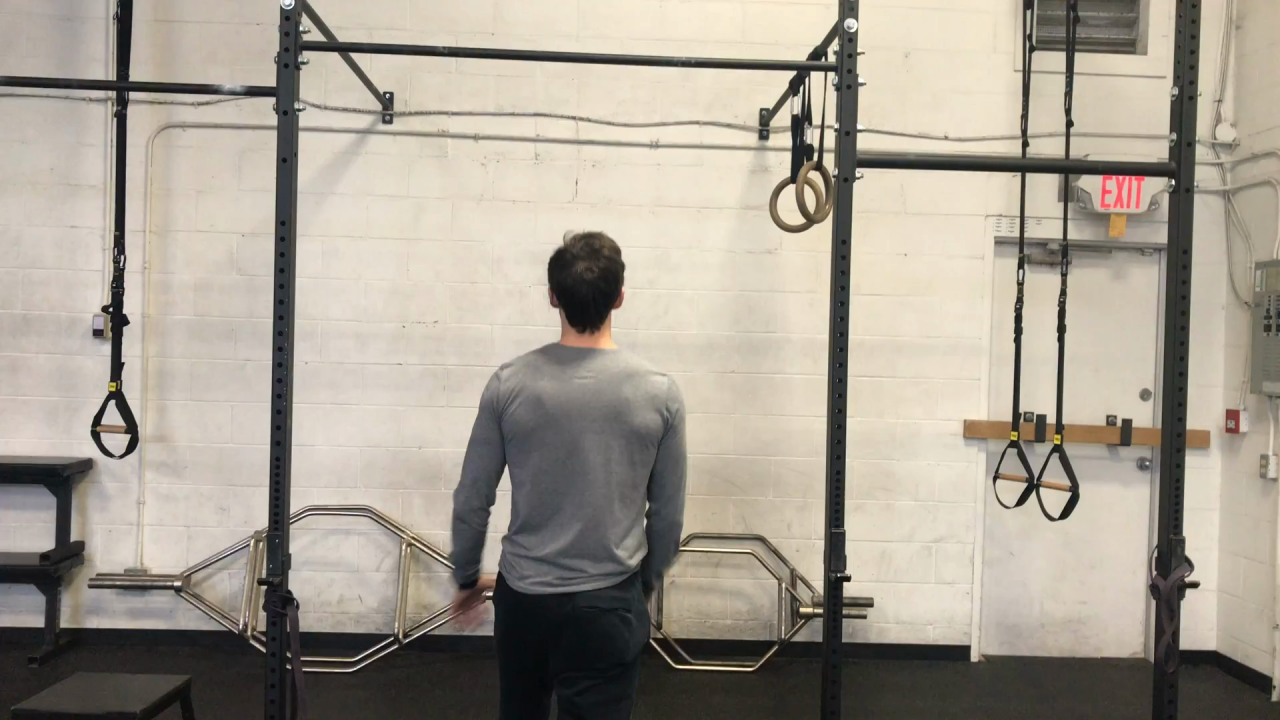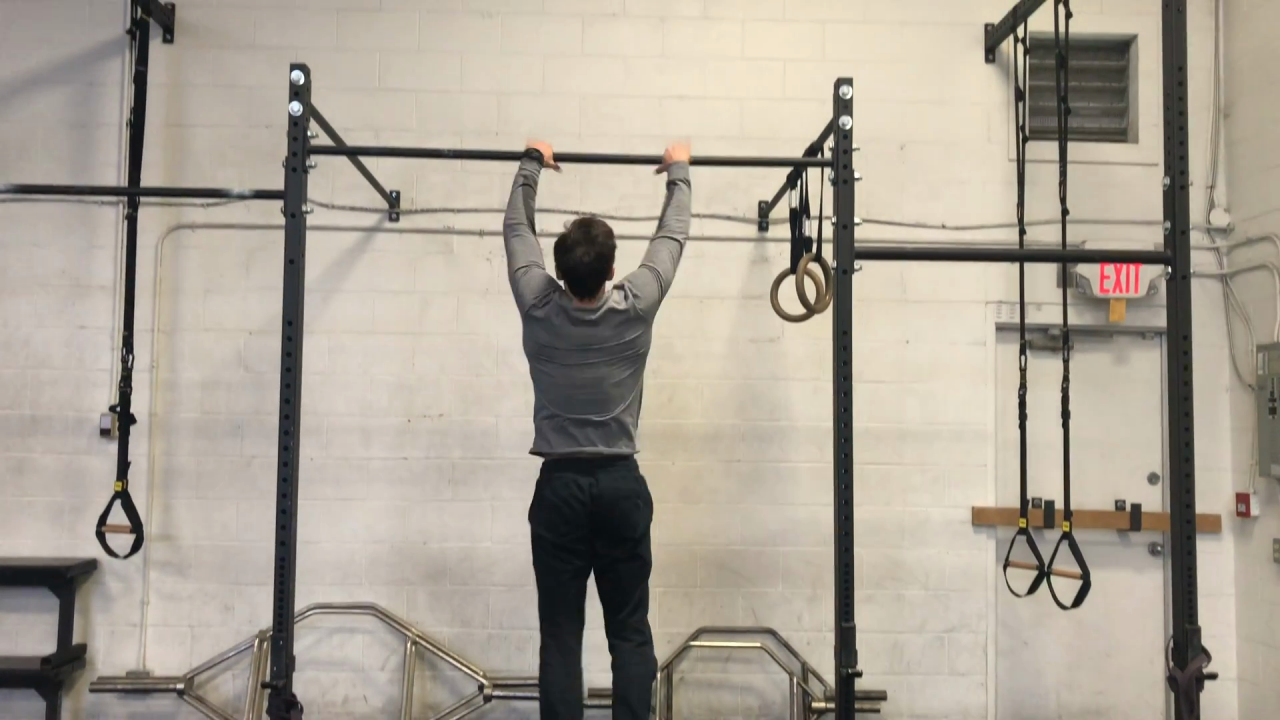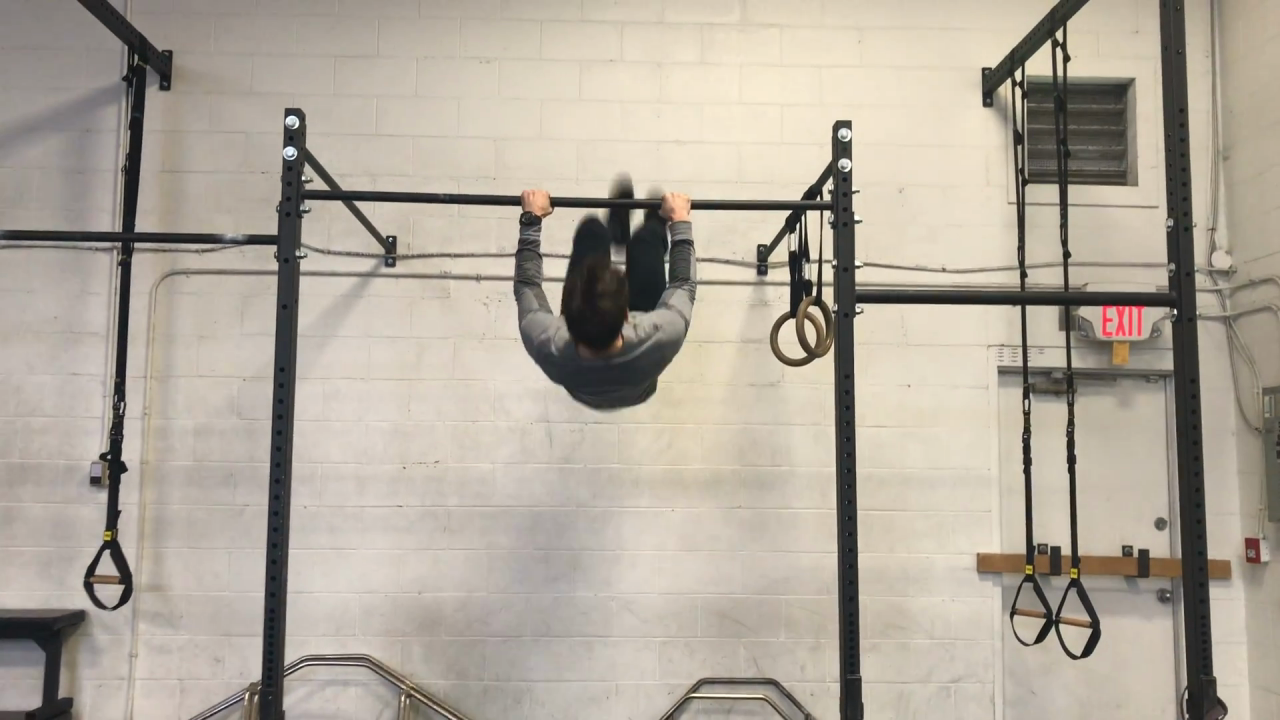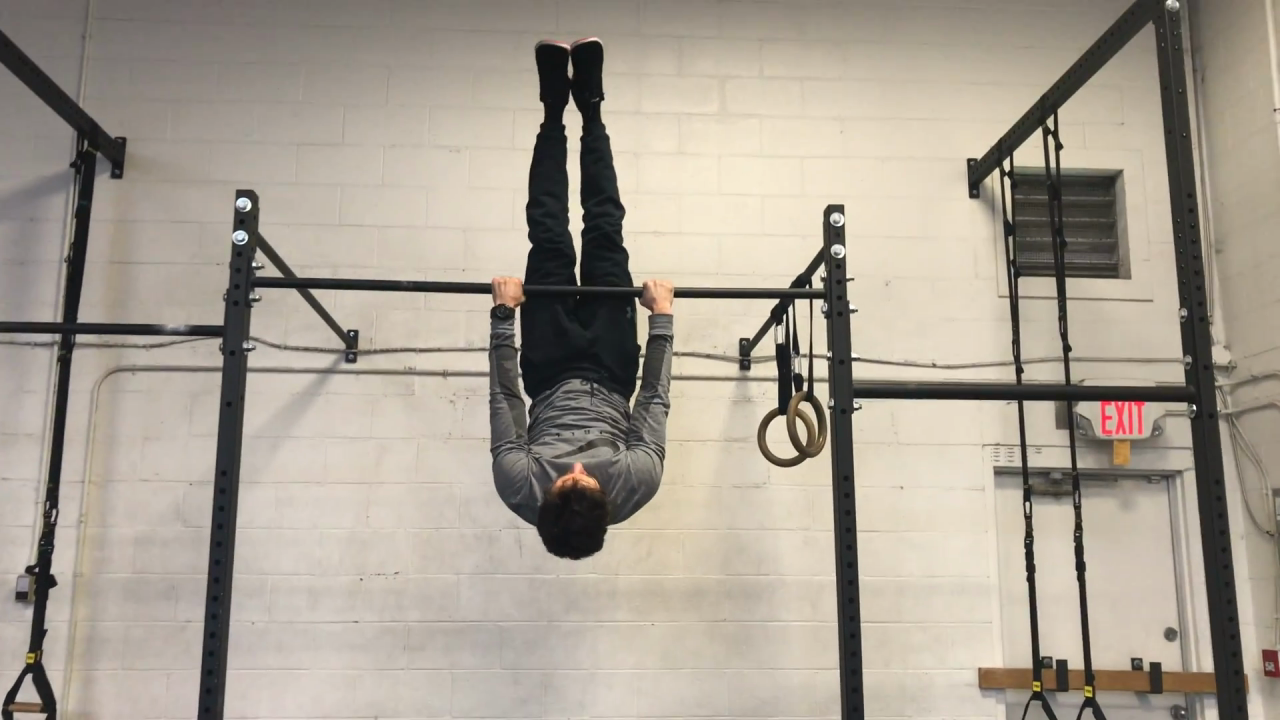
dt=1s
person 1, frame 1
left shoulder: (509, 383)
right shoulder: (658, 393)
left elbow: (472, 496)
right elbow: (668, 513)
left wrist: (466, 576)
right wrist: (645, 587)
left hip: (522, 599)
right hip: (608, 605)
person 1, frame 2
left shoulder: (538, 308)
right shoulder: (636, 308)
left elbow: (516, 227)
right elbow: (672, 235)
left wrist: (532, 163)
right wrist: (677, 171)
left hip: (558, 488)
right hip: (621, 486)
left knee: (559, 637)
right knee: (630, 636)
person 1, frame 3
left shoulder: (551, 347)
right shoulder: (654, 341)
left elbow: (527, 287)
right elbow: (683, 290)
left wrist: (531, 220)
right wrist: (681, 224)
left hip: (575, 368)
right hip: (637, 373)
left knee: (590, 233)
right knee: (647, 242)
left ankle: (616, 228)
right ankle: (655, 221)
person 1, frame 4
left shoulder: (520, 491)
right shoulder: (636, 486)
left elbow: (504, 397)
right elbow: (655, 398)
left wrist: (503, 315)
right wrist: (661, 319)
left hip: (552, 377)
right hip: (607, 379)
left knee: (550, 248)
right knee: (604, 246)
left ankle: (556, 110)
right ankle: (589, 109)
